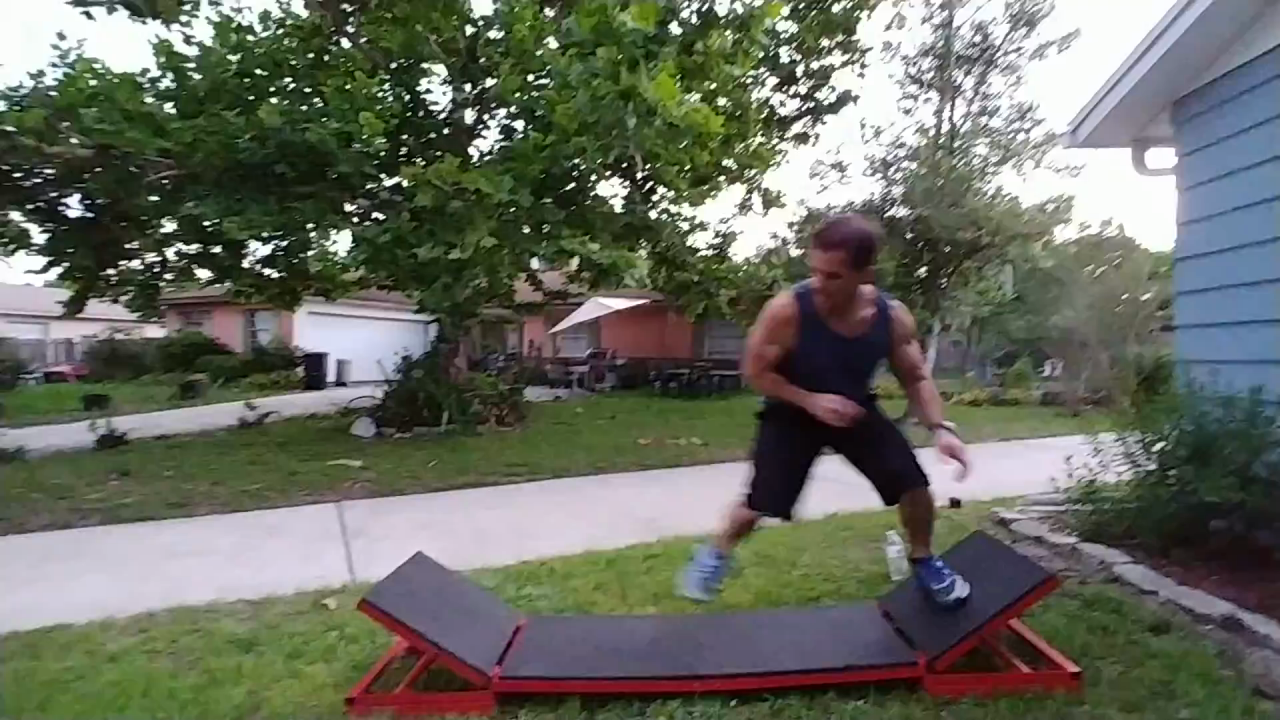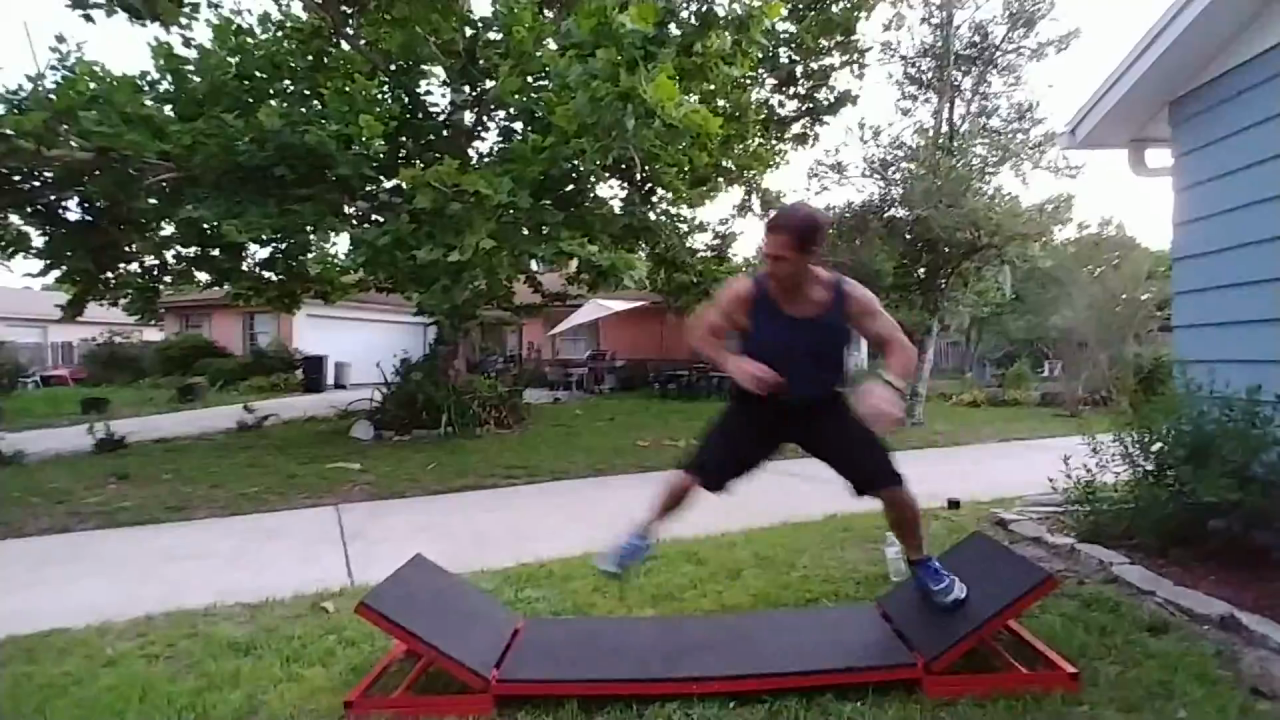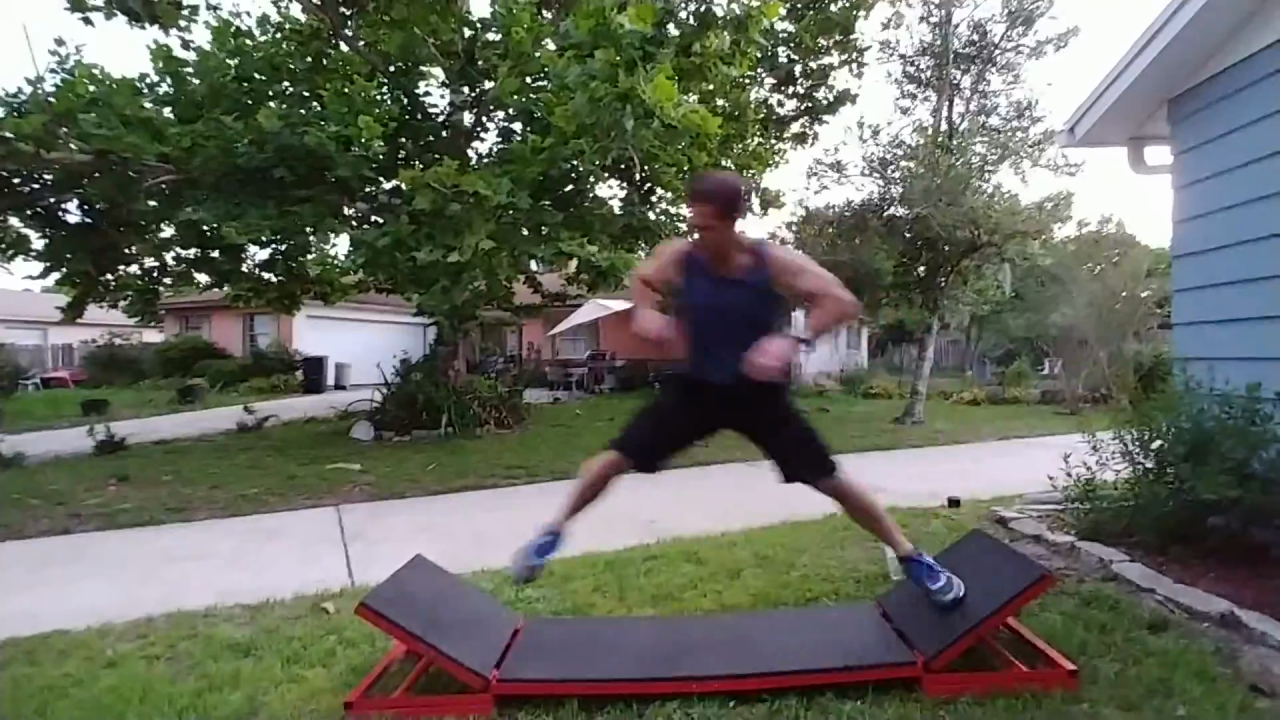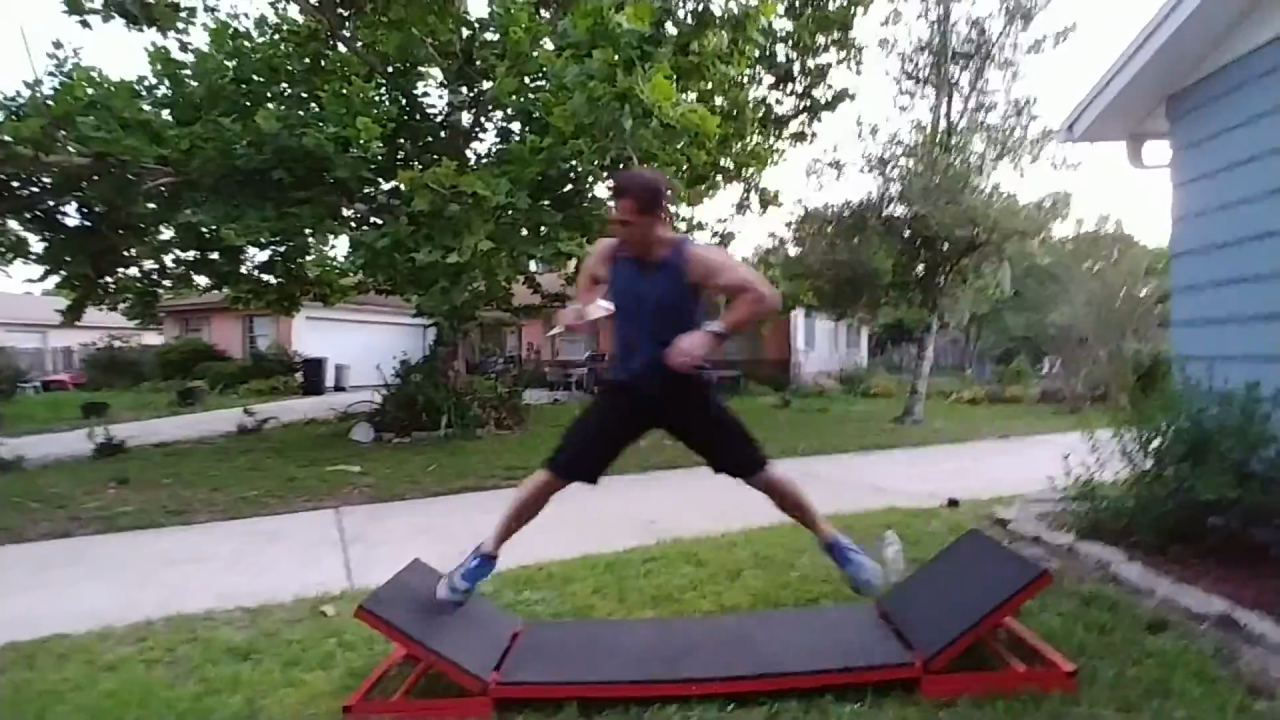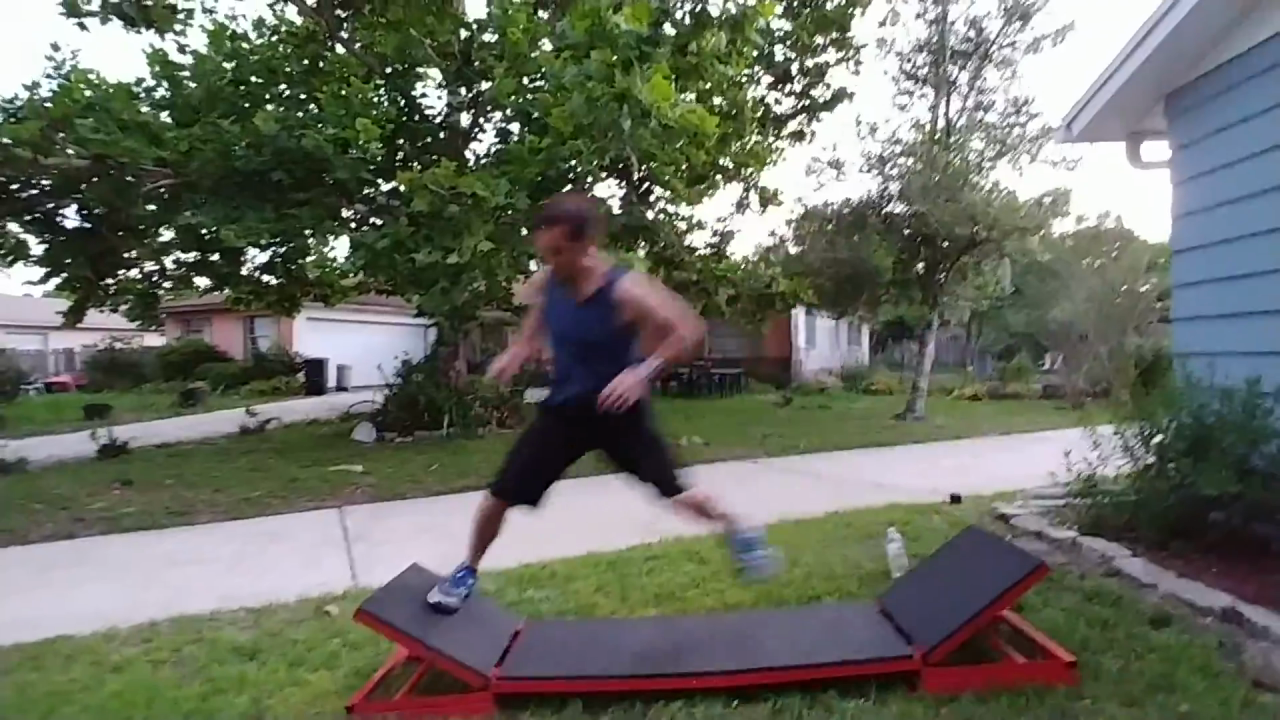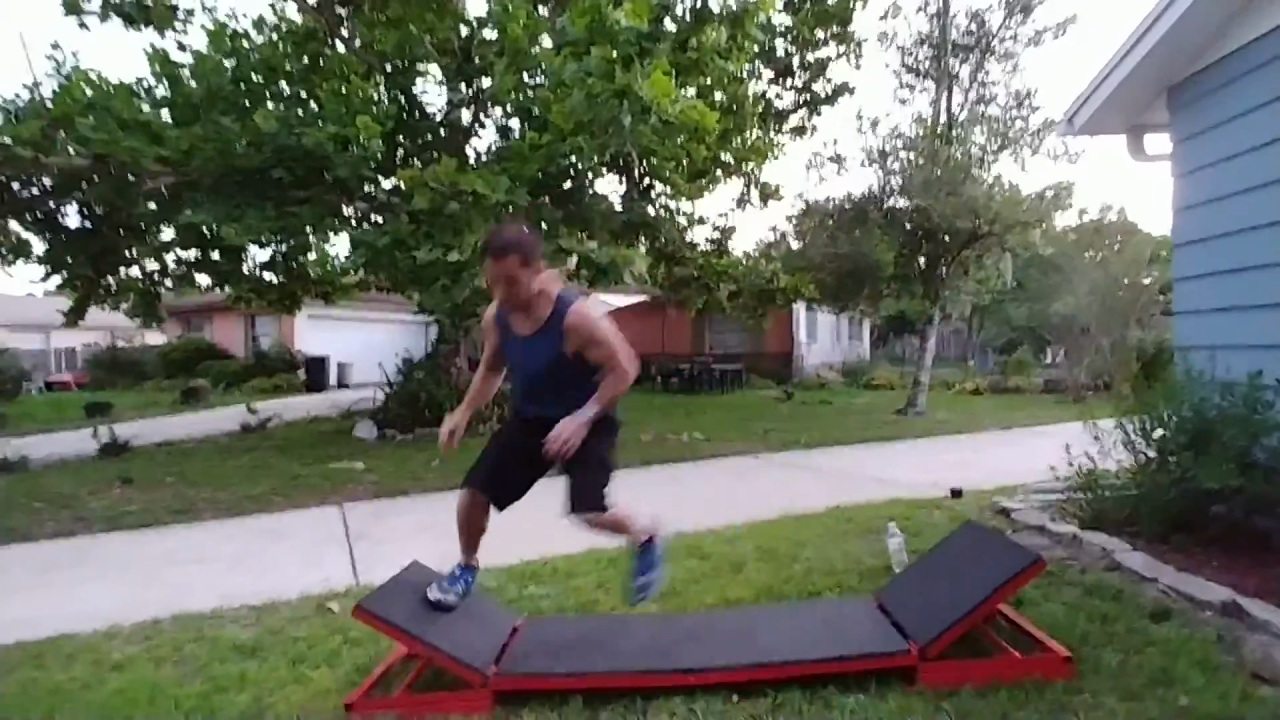
dt=0.1s
person 1, frame 1
left shoulder: (892, 317)
right shoulder: (788, 309)
left elbow: (915, 377)
right elbow: (755, 371)
left wrist: (940, 429)
right wrist: (812, 399)
left hip: (855, 410)
right hip: (794, 412)
left knee: (913, 487)
right knee: (760, 505)
left ankle: (923, 561)
right ankle: (717, 553)
person 1, frame 2
left shoulder: (850, 298)
right shoulder: (743, 292)
left elbow: (900, 348)
right elbow: (700, 328)
left wrist: (886, 387)
right wrist: (732, 362)
left hip: (822, 406)
right hip: (758, 403)
left knee: (890, 486)
right knee: (696, 475)
left ankle: (921, 564)
right ankle: (644, 535)
person 1, frame 3
left shoulder: (775, 263)
right shoulder: (677, 257)
left elbow: (844, 304)
right elbow: (640, 282)
left wrist: (793, 341)
right wrist: (645, 313)
left hip: (757, 391)
right hip: (697, 387)
left knee: (827, 479)
right knee: (618, 457)
left ankle: (910, 557)
right ankle: (556, 532)
person 1, frame 4
left shoulder: (694, 259)
right shoulder: (609, 252)
left elbow: (764, 297)
right elbow: (587, 279)
left wrist: (711, 334)
right wrist: (578, 305)
left hip: (683, 389)
right hip: (625, 390)
left knee: (757, 472)
right knee: (554, 473)
left ankle: (832, 543)
right ankle: (488, 552)
person 1, frame 5
left shoulder: (626, 289)
right shoulder: (544, 284)
left elbow: (688, 330)
left wrist: (644, 371)
right wrist: (514, 354)
left hip: (620, 409)
right hip: (564, 411)
left knee: (672, 492)
right knee: (501, 494)
left ankle: (736, 531)
right ankle: (469, 568)
person 1, frame 6
left shoulder: (575, 316)
right shoulder: (496, 317)
left elbow: (623, 371)
right elbow: (491, 369)
left wrist: (584, 418)
right wrist: (463, 412)
left hip: (583, 423)
right hip: (532, 420)
left knee: (588, 511)
right knee: (475, 492)
left ankle: (642, 540)
right ankle: (468, 566)
